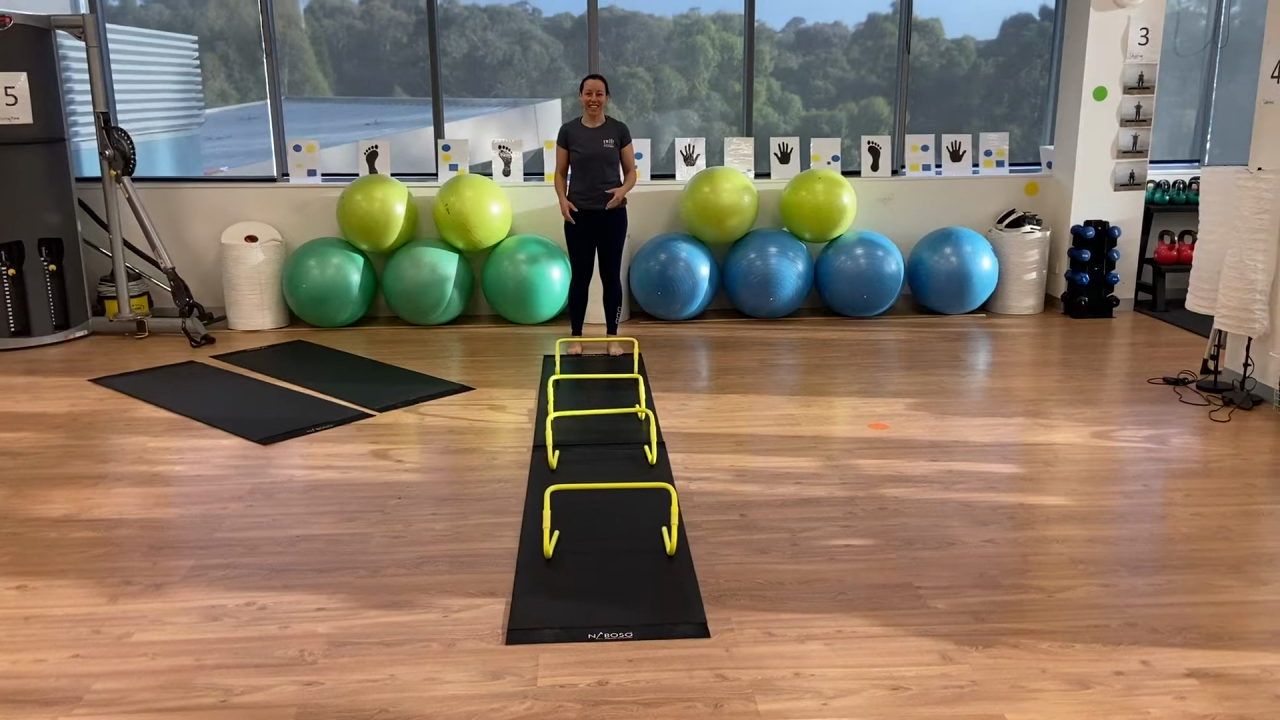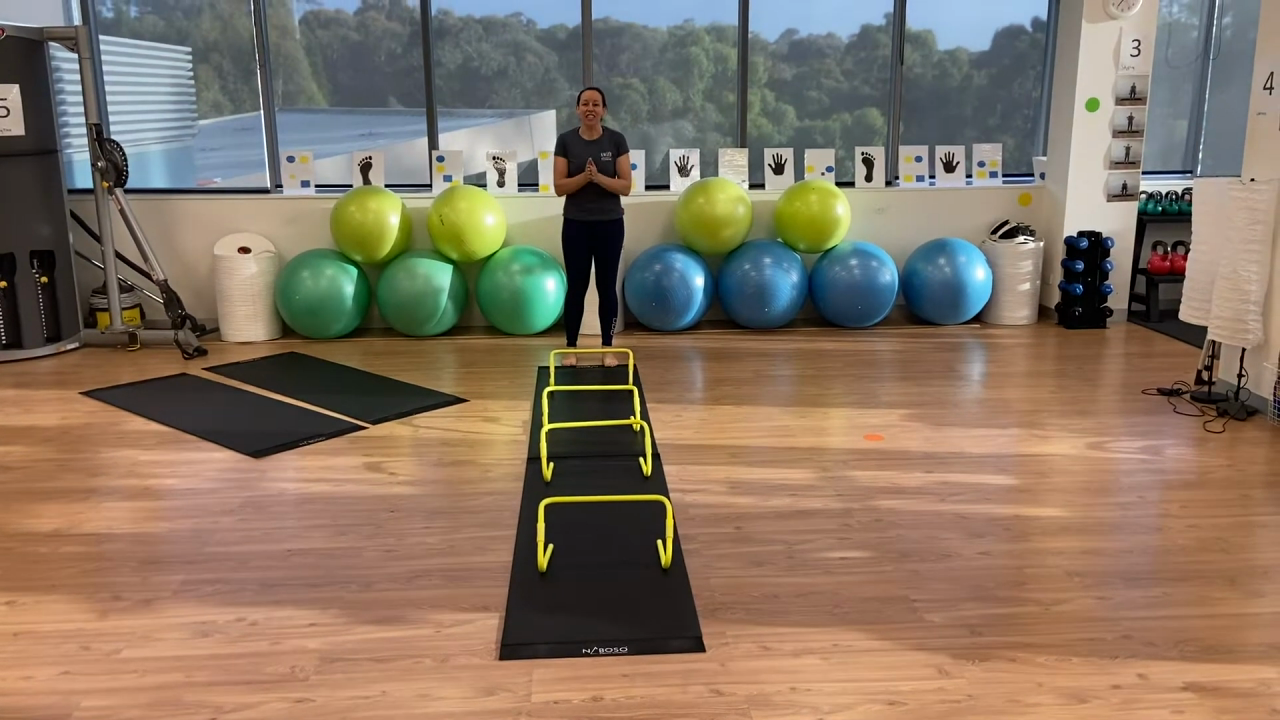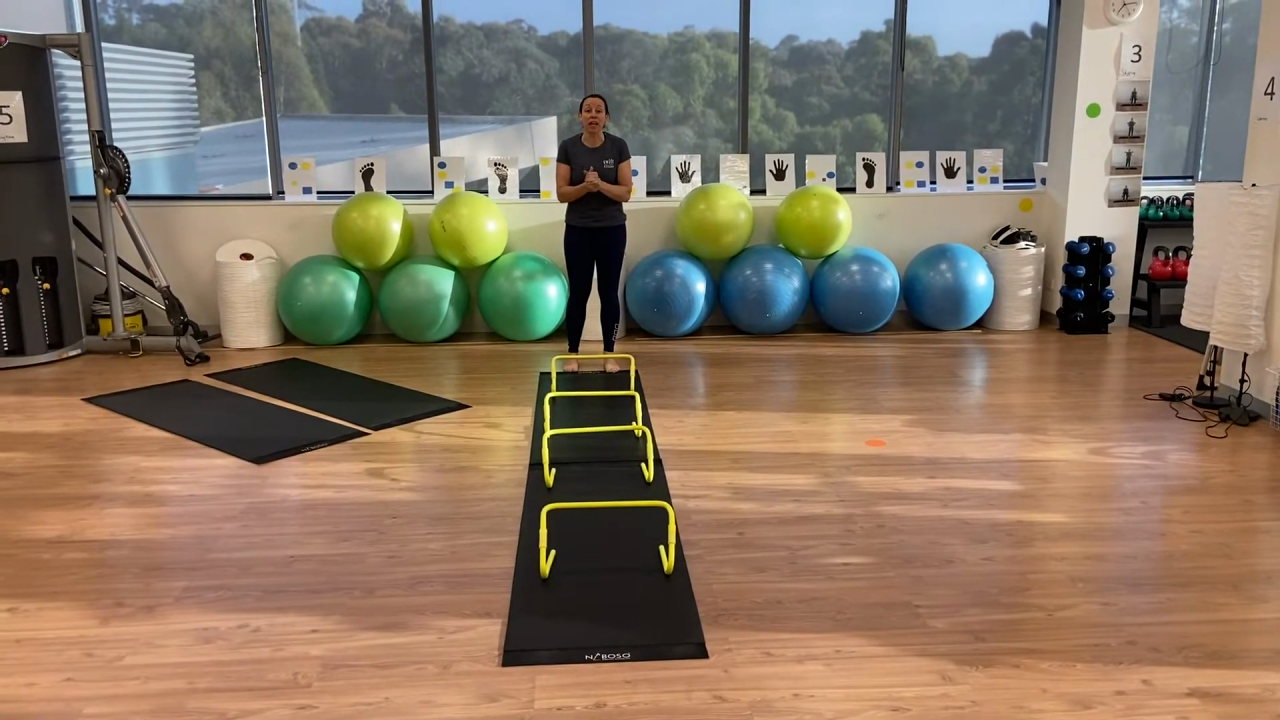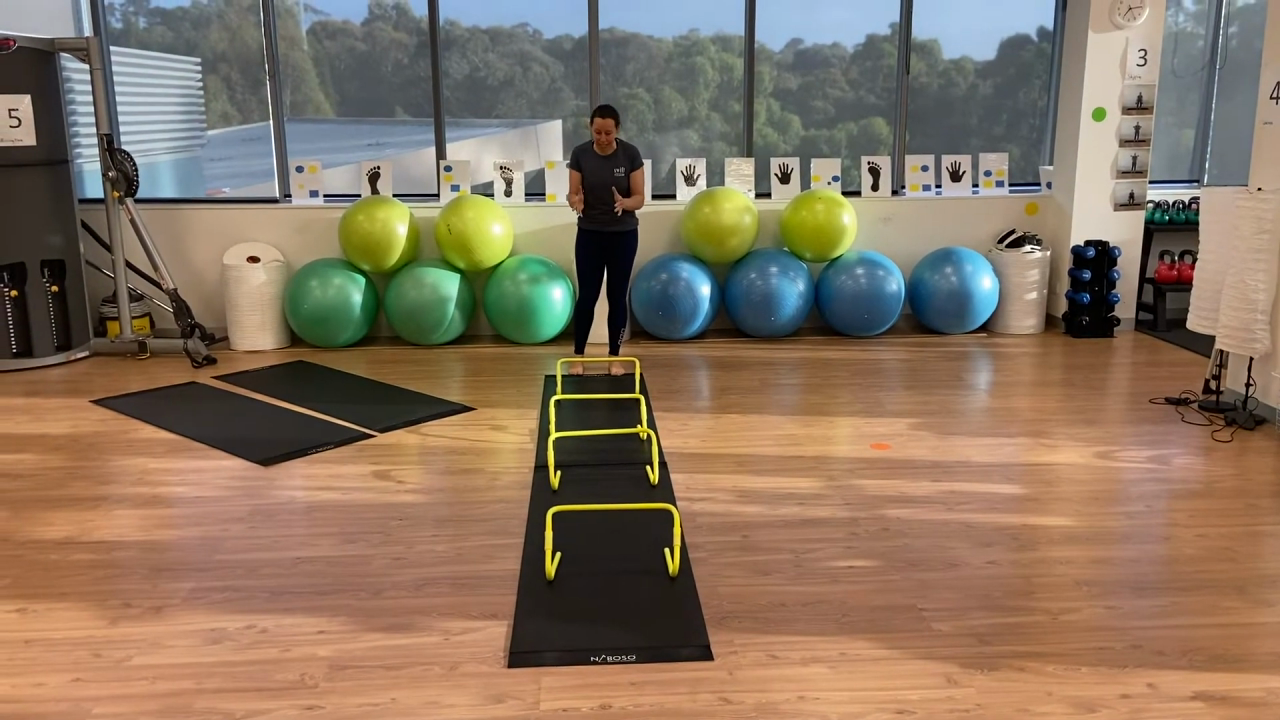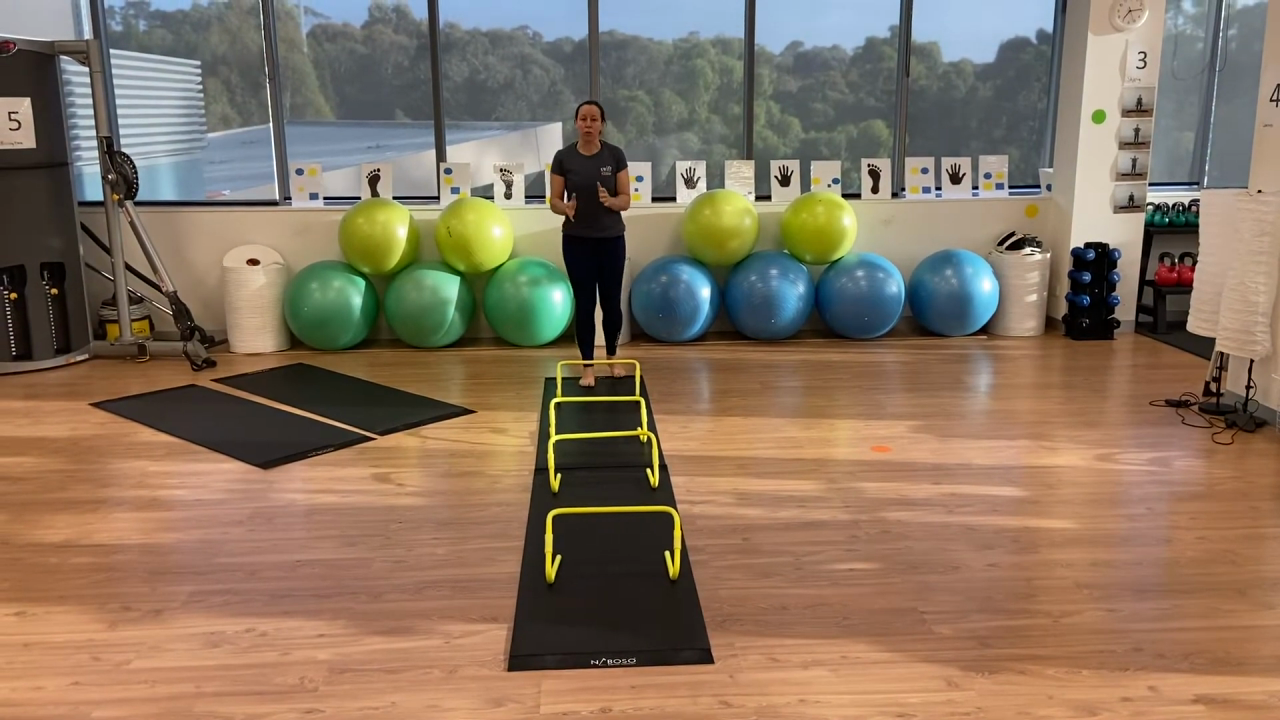
dt=1s
person 1, frame 1
left shoulder: (619, 130)
right shoulder: (568, 131)
left elbow: (631, 171)
right elbow: (560, 173)
left wrist: (623, 190)
right wrist: (562, 198)
left hip: (612, 214)
right hip: (579, 215)
left knee: (611, 275)
right knee: (580, 276)
left ankle: (612, 336)
right ankle: (576, 337)
person 1, frame 2
left shoulder: (616, 139)
right shoulder: (565, 140)
left elbow: (626, 186)
right elbow: (559, 186)
left wrist: (598, 177)
right wrist: (584, 176)
left hip: (610, 223)
right hip: (576, 224)
left knee: (607, 286)
right knee: (576, 286)
left ankle: (607, 347)
right ankle: (570, 347)
person 1, frame 3
left shoulder: (619, 146)
right shoulder: (568, 148)
left elbow: (626, 192)
right elbow: (561, 193)
left wrist: (600, 184)
right wrist: (585, 186)
left hip: (612, 229)
right hip: (578, 230)
left knee: (609, 292)
right knee: (578, 292)
left ankle: (609, 354)
right ankle: (573, 354)
person 1, frame 4
left shoulder: (631, 154)
right shoulder: (580, 154)
left elbow: (639, 198)
right elbow: (573, 194)
left wrist: (624, 203)
right wrist: (576, 202)
left hip: (623, 234)
right hip: (589, 234)
left knee: (617, 296)
right knee: (587, 296)
left ankle: (614, 356)
right ankle: (578, 355)
person 1, frame 5
left shoulder: (615, 155)
right shoulder: (563, 157)
left elbow: (626, 199)
right elbow: (554, 201)
left wrist: (610, 201)
right wrist: (566, 208)
left hip: (611, 239)
right hip: (576, 241)
left knee: (611, 302)
right knee: (584, 304)
left ankle: (613, 357)
right ankle: (588, 366)
